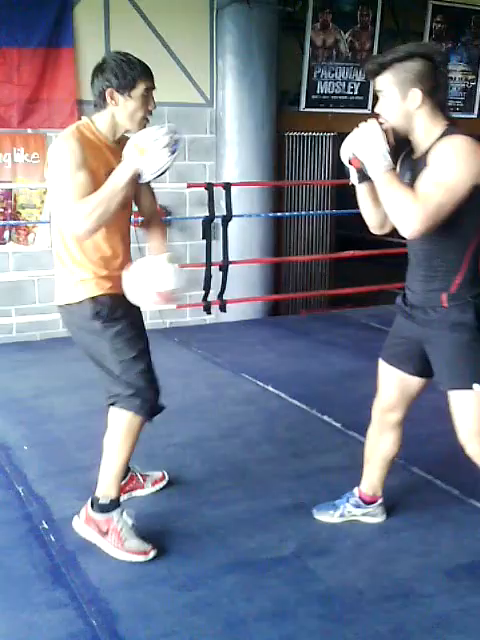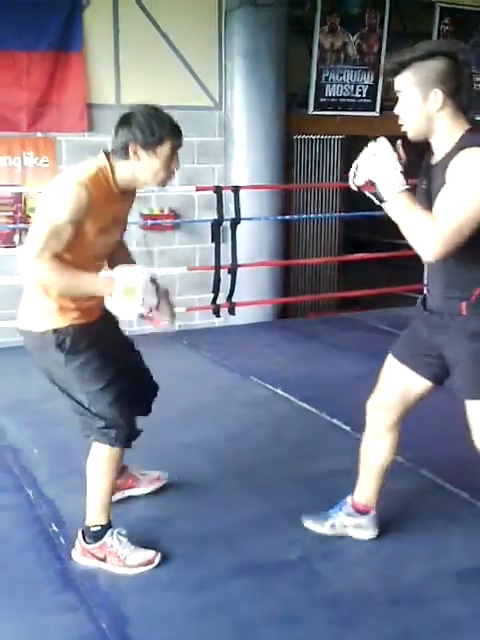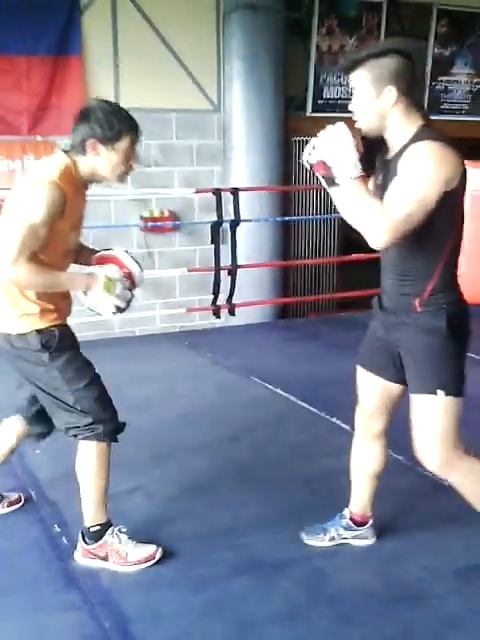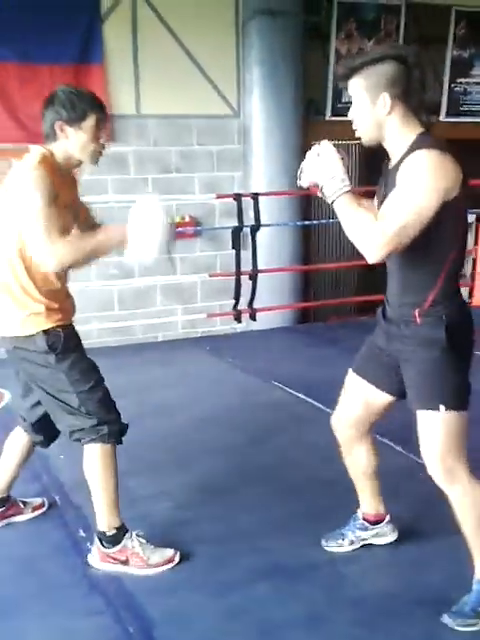
dt=0.3s
person 1, frame 1
right shoulder: (412, 155)
left elbow: (415, 219)
right elbow: (379, 224)
left wrist: (378, 161)
right wrist: (361, 169)
right hip: (415, 309)
right knee: (386, 411)
right ankle: (367, 499)
person 1, frame 2
right shoulder: (437, 156)
left elbow: (434, 244)
left wrist: (393, 181)
right wrist: (380, 187)
right hip: (433, 315)
right knee: (382, 410)
right ankle: (360, 510)
person 1, frame 3
left shoulder: (432, 155)
right shoulder: (392, 152)
left elbow: (382, 232)
right elbow: (367, 211)
left wrist: (345, 171)
right wrist: (331, 174)
left hip: (433, 321)
right hip: (391, 314)
left knee: (437, 453)
right knee: (367, 423)
right ankle: (357, 521)
person 1, frame 4
left shoulder: (431, 164)
right shoulder: (397, 160)
left elbow: (377, 246)
right elbow: (375, 225)
left wrist: (337, 186)
right wrist: (332, 188)
right hip: (395, 324)
right knee: (347, 424)
right ankle: (373, 518)
person 2, frame 1
left shoulder: (122, 145)
right shoulder: (72, 145)
left elbow: (148, 209)
right elbow: (80, 221)
left wrist: (157, 241)
right wrist: (128, 170)
left hip: (116, 289)
right hip: (88, 296)
left knee: (138, 387)
right knee: (136, 389)
left ankle: (122, 476)
right ankle: (101, 512)
person 2, frame 2
left shoulder: (125, 186)
right shoulder: (79, 189)
right elbow: (33, 265)
left wrist: (142, 283)
right wrist: (111, 285)
left hip: (90, 313)
right hip: (54, 324)
left knee: (137, 391)
right knee: (113, 420)
left ankle: (116, 474)
right ankle: (95, 538)
person 2, frame 3
left shoulder: (70, 179)
right shoulder: (50, 185)
left wrist: (99, 260)
right wrist: (86, 283)
left knee: (38, 409)
right knee: (97, 420)
right ankle: (96, 538)
person 2, frame 4
left shoulder: (62, 175)
left elbow: (86, 232)
right elbow: (54, 254)
left wrist: (123, 236)
right wrist: (126, 232)
left knee: (40, 418)
right knee: (99, 422)
right ankle: (112, 542)
